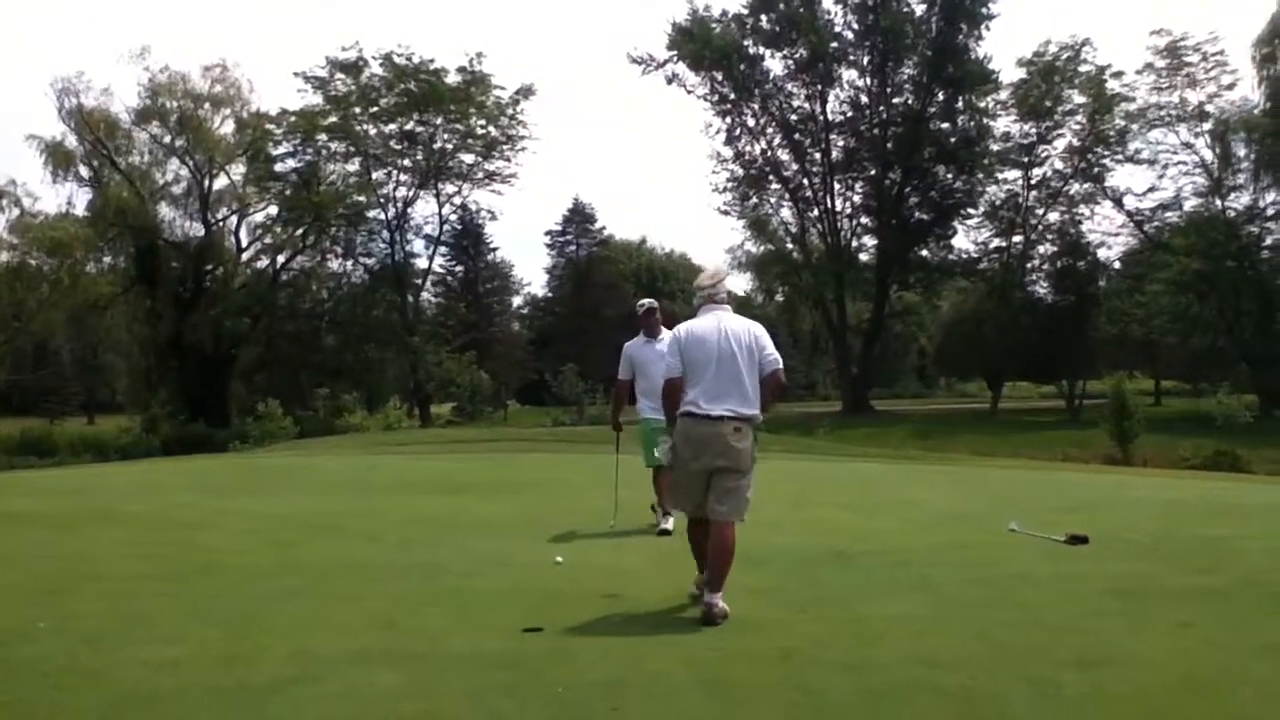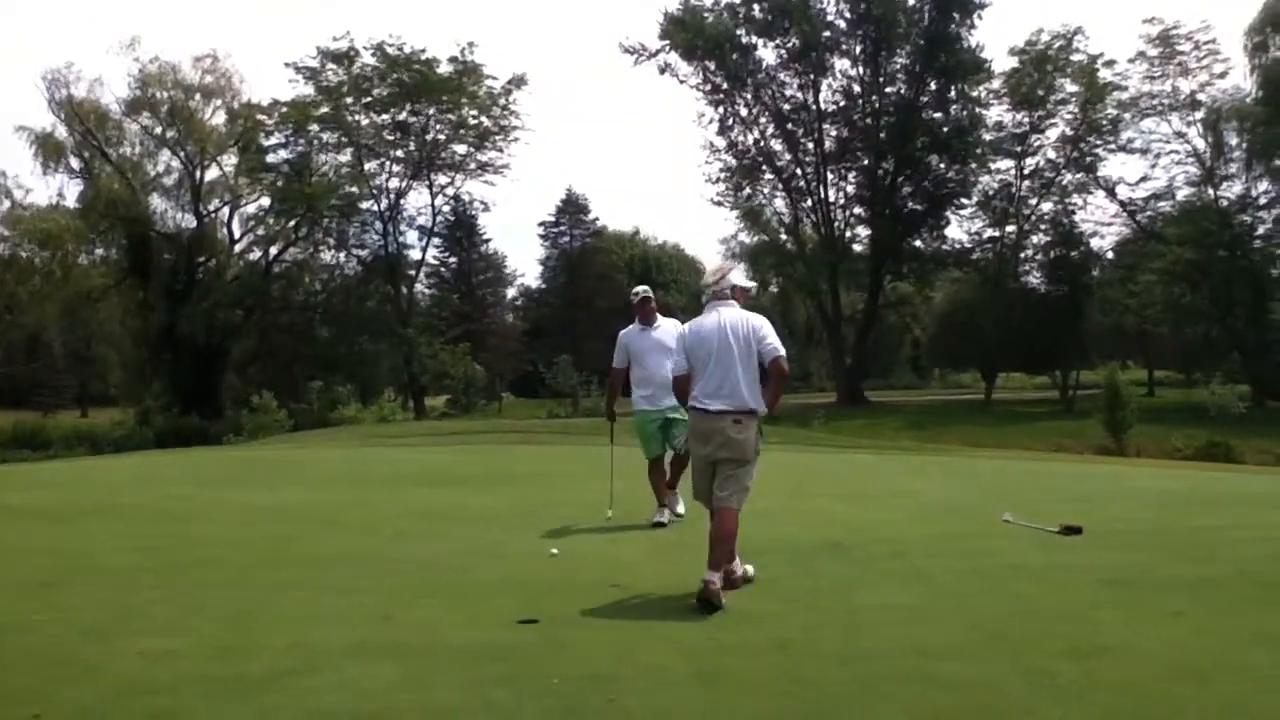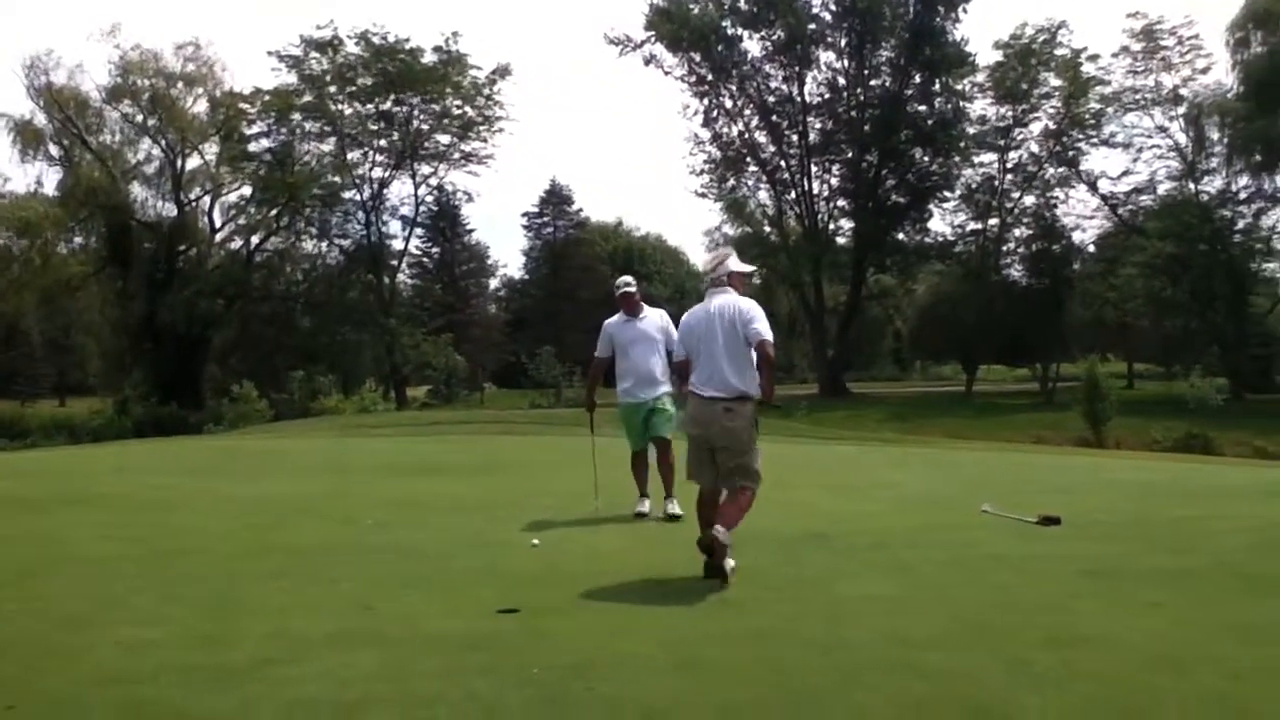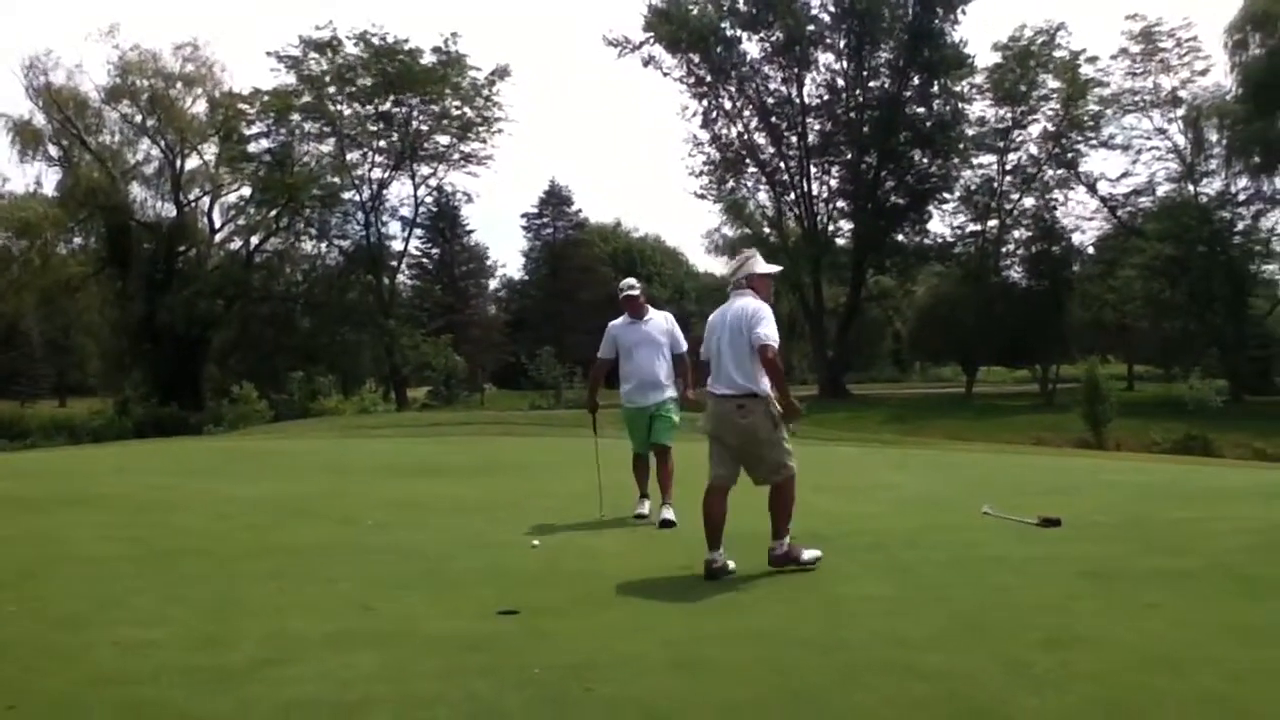
dt=0.2s
person 1, frame 1
left shoulder: (683, 332)
right shoulder: (752, 329)
left elbow: (672, 388)
right elbow: (776, 380)
left wrist: (674, 426)
right wrist: (753, 411)
left hip: (694, 429)
right hip: (737, 432)
left knee: (697, 513)
right knee: (724, 518)
left ankle: (705, 581)
right ankle: (713, 599)
person 1, frame 2
left shoulder: (690, 330)
right shoulder: (754, 322)
left elbow: (680, 384)
right elbow: (780, 368)
right wrist: (767, 404)
left hip: (702, 423)
right hip: (740, 424)
left knee: (715, 504)
right knee: (728, 505)
left ankle: (729, 568)
right ankle: (713, 580)
person 1, frame 3
left shoulder: (690, 316)
right shoulder: (745, 307)
left elbow: (681, 369)
right elbow: (766, 354)
right wrist: (766, 391)
left hip: (698, 408)
right hip: (736, 409)
left knee: (708, 486)
right knee: (744, 483)
left ankle: (717, 556)
right ankle: (718, 535)
person 1, frame 4
left shoulder: (717, 315)
right shoulder: (759, 309)
left elbow: (708, 361)
right elbow: (768, 356)
right wrist: (786, 396)
left hip: (718, 407)
right hip: (752, 407)
left knee: (719, 483)
right knee: (782, 475)
left ankle: (714, 556)
right ankle: (782, 547)
person 2, frame 1
right shoulder: (631, 348)
right elbow: (622, 384)
right wrist: (615, 415)
right hip: (651, 415)
right knee: (660, 465)
left ankle: (663, 504)
right ankle: (666, 513)
person 2, frame 2
left shoulder: (674, 326)
right shoulder: (626, 336)
right elbow: (618, 373)
right wrist: (610, 405)
left hip: (676, 403)
right hip: (646, 407)
left knee: (683, 451)
right knee: (656, 457)
left ankle: (671, 488)
right ankle: (662, 506)
person 2, frame 3
left shoulder: (660, 317)
right shoulder: (610, 326)
left elbow: (676, 351)
right elbow: (599, 363)
right wrist: (590, 395)
left hip: (661, 393)
right hip: (630, 398)
left knee: (663, 443)
right knee: (639, 449)
left ankle: (670, 498)
right ankle: (643, 497)
person 2, frame 4
left shoulder: (665, 319)
right shoulder: (614, 328)
left elbow: (681, 356)
right elbow: (602, 364)
left wrist: (687, 387)
right wrist: (592, 396)
left hip: (665, 397)
right hip: (633, 401)
left knee: (662, 450)
right knee: (640, 452)
left ankle: (666, 505)
right ankle: (643, 498)
